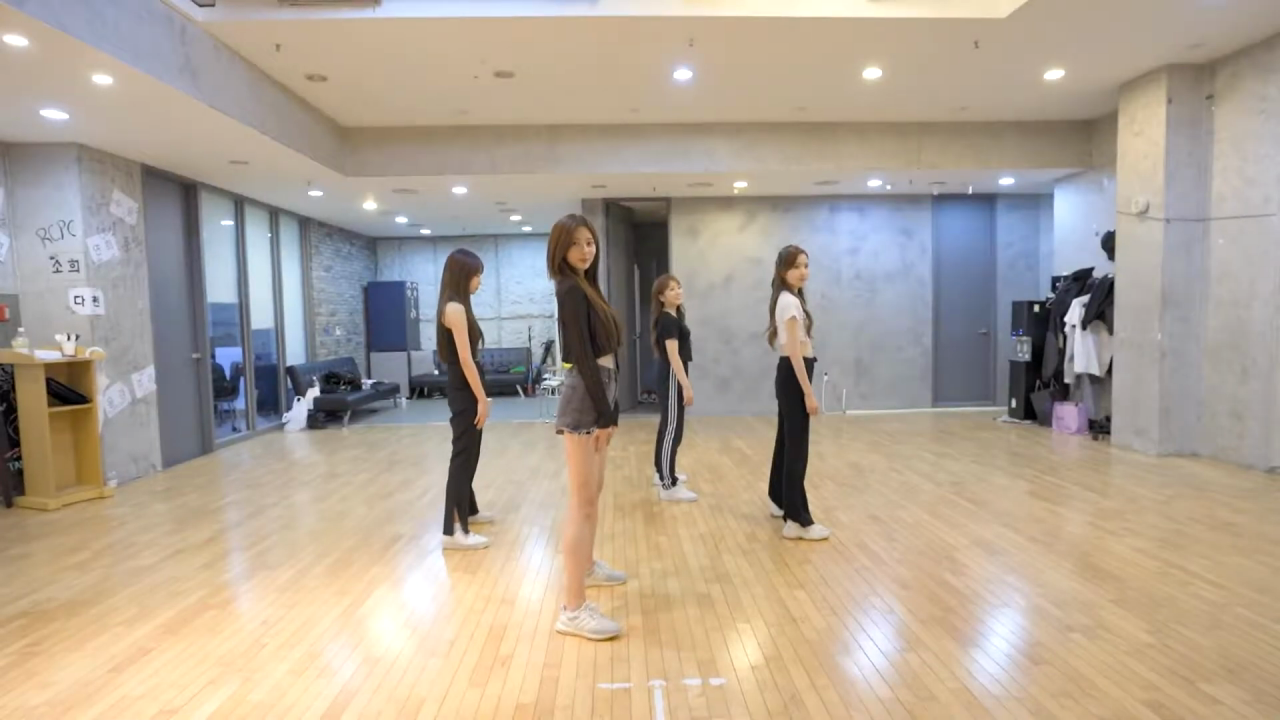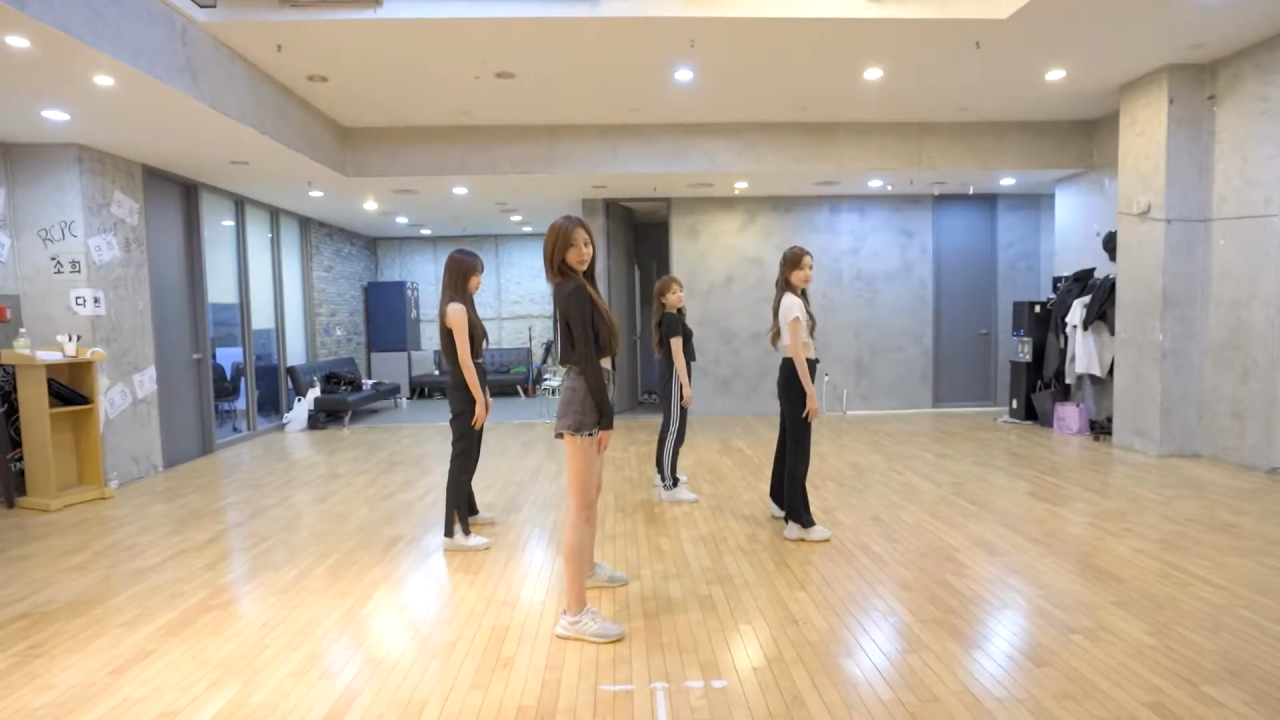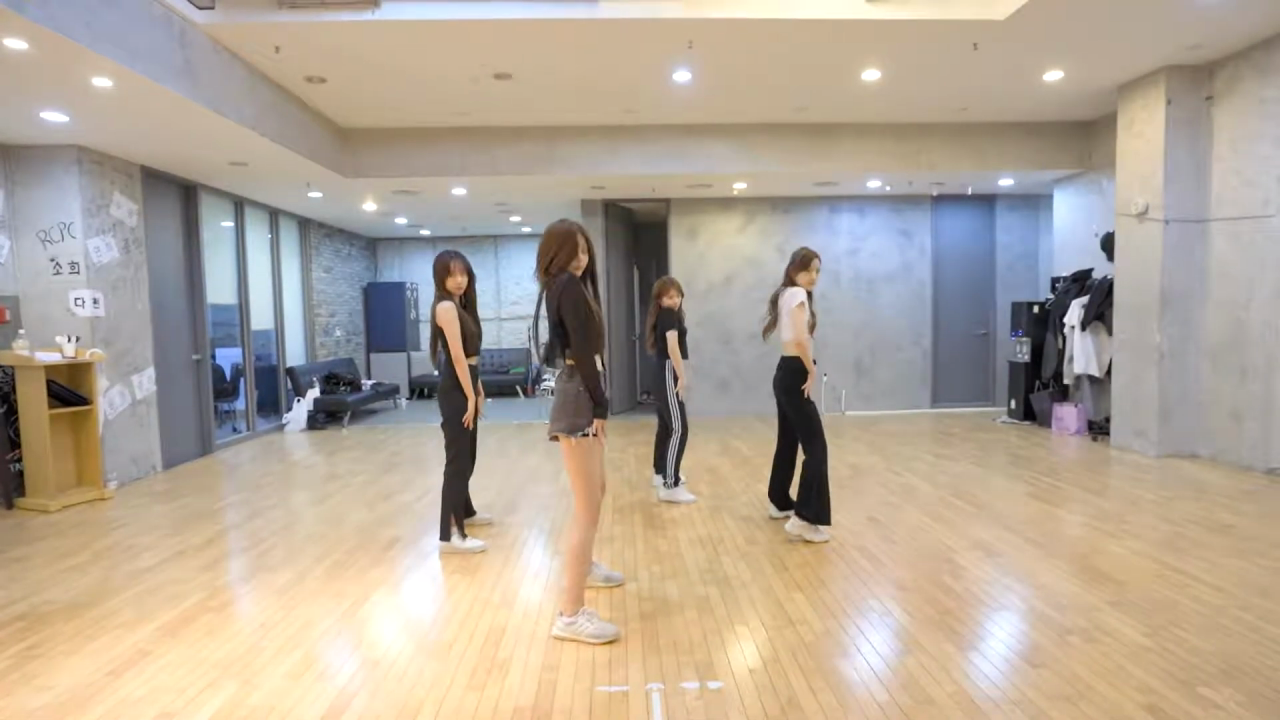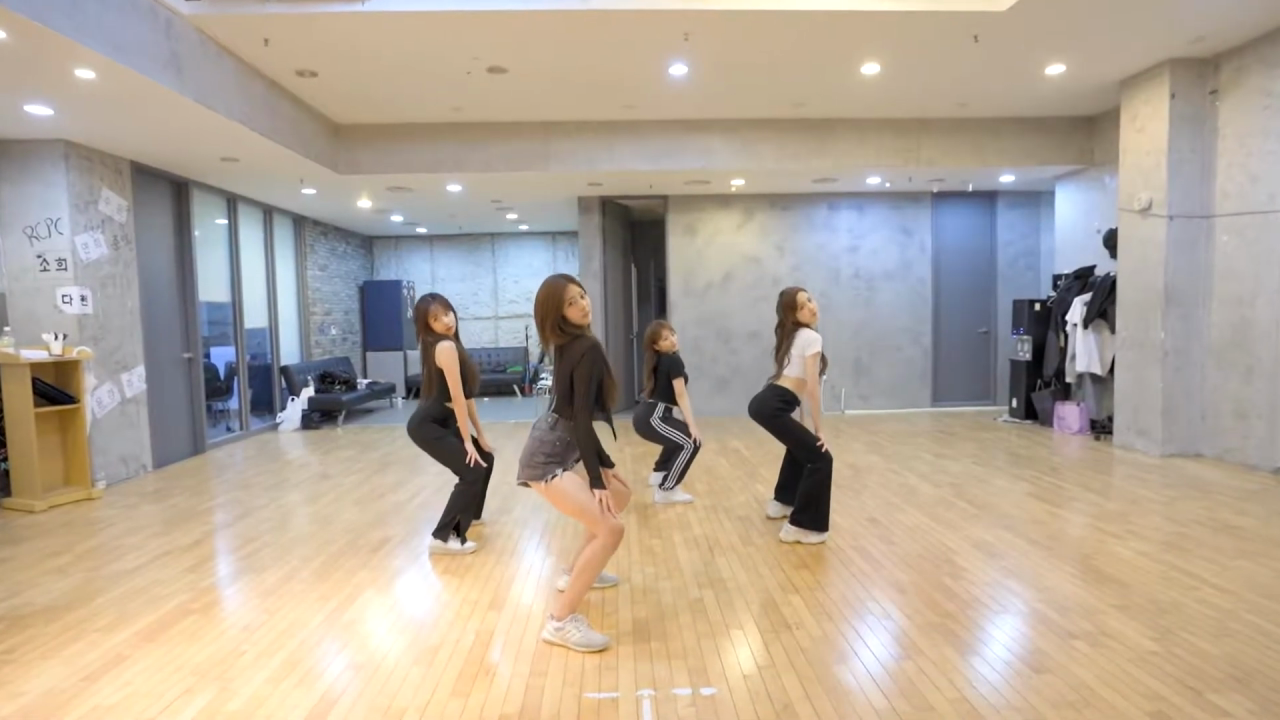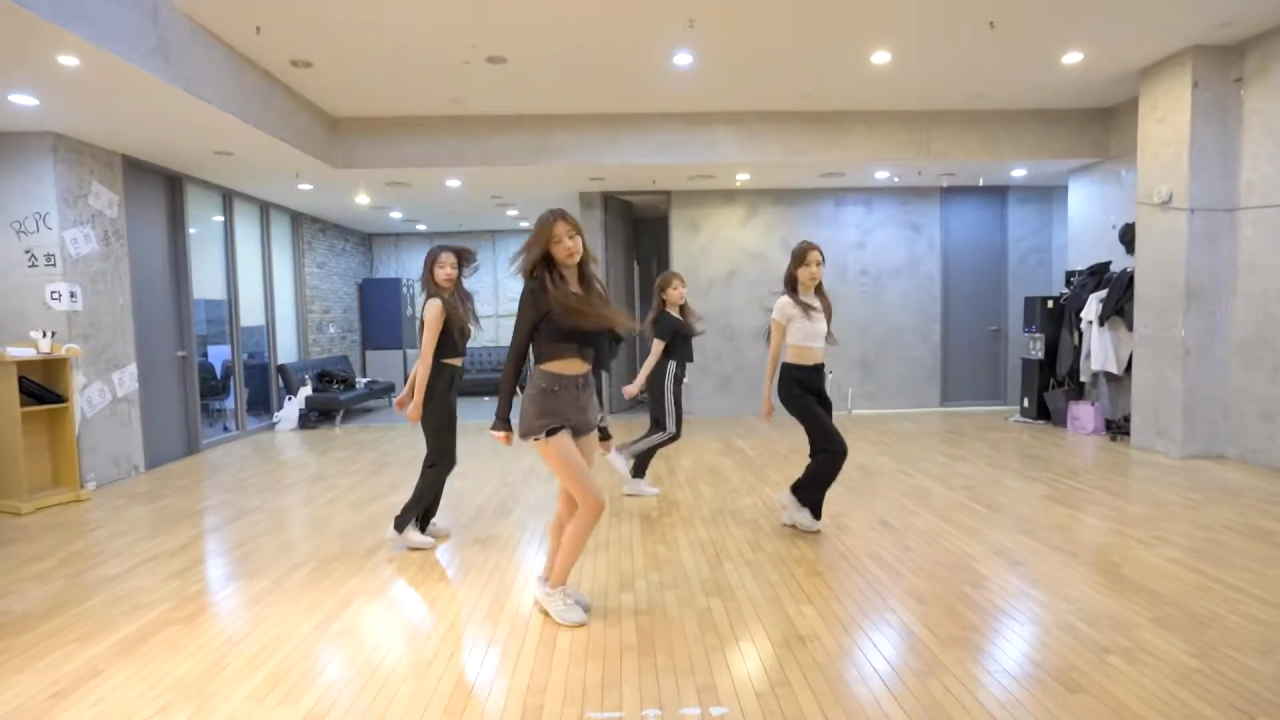
dt=1s
person 1, frame 1
left shoulder: (585, 286)
right shoulder: (570, 290)
right elbow: (583, 356)
left wrist: (608, 411)
right wrist: (602, 414)
left hip: (598, 394)
right hip: (584, 399)
left knee: (593, 492)
right knee: (582, 501)
left ankle: (587, 565)
right ankle: (573, 609)
person 1, frame 2
left shoulder: (578, 287)
right shoulder: (574, 290)
right elbow: (586, 358)
left wrist: (603, 412)
right wrist: (605, 416)
left hip: (590, 397)
right hip: (583, 400)
left knee: (593, 493)
right knee: (581, 504)
left ankle: (588, 567)
right ankle: (574, 614)
person 1, frame 3
left shoulder: (569, 283)
right shoulder: (567, 283)
right elbow: (582, 349)
left wrist: (597, 403)
right wrist: (600, 404)
left hip: (582, 394)
right hip: (577, 398)
left knee: (597, 490)
right knee: (586, 506)
left ankle: (583, 567)
right ankle: (570, 615)
person 1, frame 4
left shoulder: (570, 345)
right shoulder: (587, 348)
right elbow: (580, 416)
left wrist: (604, 464)
right wrist: (595, 480)
left hip: (558, 447)
right hip: (548, 456)
left knee: (619, 495)
right knee: (610, 528)
left ankle: (575, 572)
right ankle: (561, 620)
person 1, frame 5
left shoulder: (591, 289)
right shoulder: (538, 290)
right elbow: (517, 353)
left wrist: (600, 424)
right wrist: (502, 416)
left hip: (583, 398)
right hip: (547, 402)
left knee: (572, 502)
right knee: (592, 502)
left ankle: (552, 583)
right ankle: (553, 587)
person 2, frame 1
left shoulder: (459, 306)
right shoulder: (455, 308)
right elbow: (465, 359)
left wrist: (480, 396)
right wrist: (481, 399)
left hip: (467, 388)
right hip: (464, 390)
left knee: (469, 453)
right knee: (463, 455)
left ankle: (468, 509)
right ankle: (453, 531)
person 2, frame 2
left shoulder: (464, 306)
right shoulder: (456, 308)
right elbow: (464, 359)
left wrist: (485, 394)
right wrist: (478, 399)
left hip: (471, 388)
right hip: (465, 391)
left knee: (470, 455)
right knee: (462, 457)
left ankle: (468, 510)
right ankle: (454, 532)
person 2, frame 3
left shoulder: (462, 305)
right shoulder: (446, 306)
right elbow: (457, 355)
left wrist: (478, 391)
right wrist: (470, 396)
left hip: (466, 387)
right hip: (455, 390)
left knee: (467, 455)
right knee: (458, 459)
left ankle: (465, 511)
right ankle: (450, 535)
person 2, frame 4
left shoulder: (452, 344)
right shoulder: (446, 347)
left elbow: (467, 394)
right elbow: (457, 398)
left wrist: (479, 434)
right wrist: (467, 440)
left hip: (440, 421)
right hip: (427, 425)
left knee: (484, 458)
right knee: (472, 472)
left ankle: (469, 514)
right ankle: (443, 537)
person 2, frame 5
left shoulder: (452, 302)
right shoulder: (436, 304)
right elbow: (426, 355)
left wrist: (408, 390)
right wrist: (417, 400)
left hip: (445, 384)
right hip: (438, 386)
left knee: (440, 457)
right knee: (443, 460)
left ankle: (422, 522)
right ankle: (404, 525)
person 3, frame 1
left shoulder: (789, 299)
right shoulder: (790, 301)
right elbow: (794, 351)
left wrist: (804, 388)
right wrist: (808, 392)
left hip: (789, 376)
right hip: (793, 377)
left knee: (786, 441)
right knee: (797, 447)
left ankle: (780, 500)
right ankle: (797, 520)
person 3, frame 2
left shoulder: (791, 300)
right shoulder: (793, 302)
right elbow: (797, 352)
left wrist: (807, 389)
right wrist: (811, 393)
left hip: (792, 377)
right hip: (796, 378)
left knee: (788, 442)
right knee: (798, 448)
left ankle: (781, 501)
right ankle: (798, 522)
person 3, frame 3
left shoulder: (787, 295)
right shoulder: (797, 293)
right elbow: (799, 340)
left wrist: (806, 369)
right wrist: (812, 371)
left hip: (786, 374)
right hip: (794, 376)
left knee: (788, 441)
right knee: (815, 446)
left ankle: (780, 502)
right ankle: (805, 519)
person 3, frame 4
left shoulder: (793, 336)
right shoulder: (811, 337)
right elbow: (812, 387)
left wrist: (803, 423)
right wrist: (818, 429)
left hip: (764, 403)
right hip: (773, 407)
left knee: (801, 445)
right knee: (820, 458)
left ankle: (782, 501)
right ankle: (801, 526)
person 3, frame 5
left shoulder: (822, 303)
right shoulder: (786, 304)
right elbow: (774, 354)
left wrist: (817, 381)
right wrist: (767, 396)
left hip: (817, 381)
right hip: (794, 383)
left knee: (825, 451)
right knee: (835, 447)
left ankle: (804, 511)
right ankle: (797, 498)
person 4, frame 1
left shoulder: (675, 316)
right shoulder: (668, 320)
right elbow: (673, 356)
left wrist: (684, 383)
right wrist: (686, 385)
left hip: (672, 377)
right hip: (672, 378)
left knee: (667, 426)
right knee: (673, 430)
left ankle: (662, 472)
right ankle: (668, 486)
person 4, frame 2
left shoulder: (671, 318)
right shoulder: (673, 320)
right elbow: (678, 355)
right wrist: (686, 386)
left hip: (671, 377)
right hip: (675, 378)
left knee: (669, 427)
right knee: (675, 430)
left ankle: (663, 473)
right ankle: (669, 487)
person 4, frame 3
left shoulder: (664, 316)
right shoulder: (669, 315)
right elbow: (672, 347)
left wrist: (679, 374)
right wrist: (682, 376)
left hip: (666, 374)
right hip: (669, 375)
left knee: (666, 426)
right knee: (679, 429)
left ankle: (661, 473)
right ankle: (670, 486)
person 4, frame 4
left shoulder: (661, 361)
right shoulder: (673, 361)
left elbow: (673, 394)
right elbow: (681, 395)
left wrist: (687, 424)
right wrist: (692, 425)
left hip: (647, 415)
right hip: (652, 418)
left knee: (679, 436)
right knee: (691, 442)
left ankle: (659, 473)
right ankle: (666, 490)
person 4, frame 5
left shoulder: (678, 318)
right shoulder: (666, 320)
right elbow: (655, 354)
right wrist: (638, 384)
left hip: (671, 375)
right hip: (666, 376)
left knee: (660, 428)
right knee: (670, 431)
left ankle: (635, 480)
right ankle: (623, 453)
